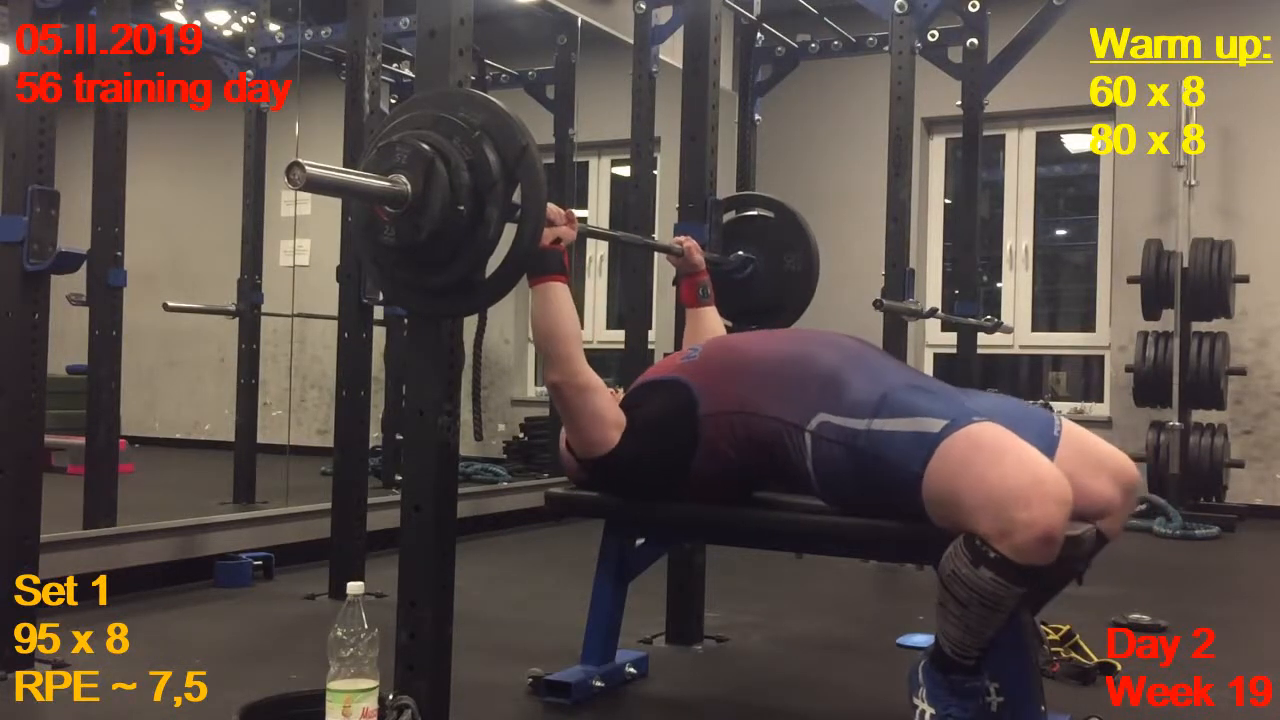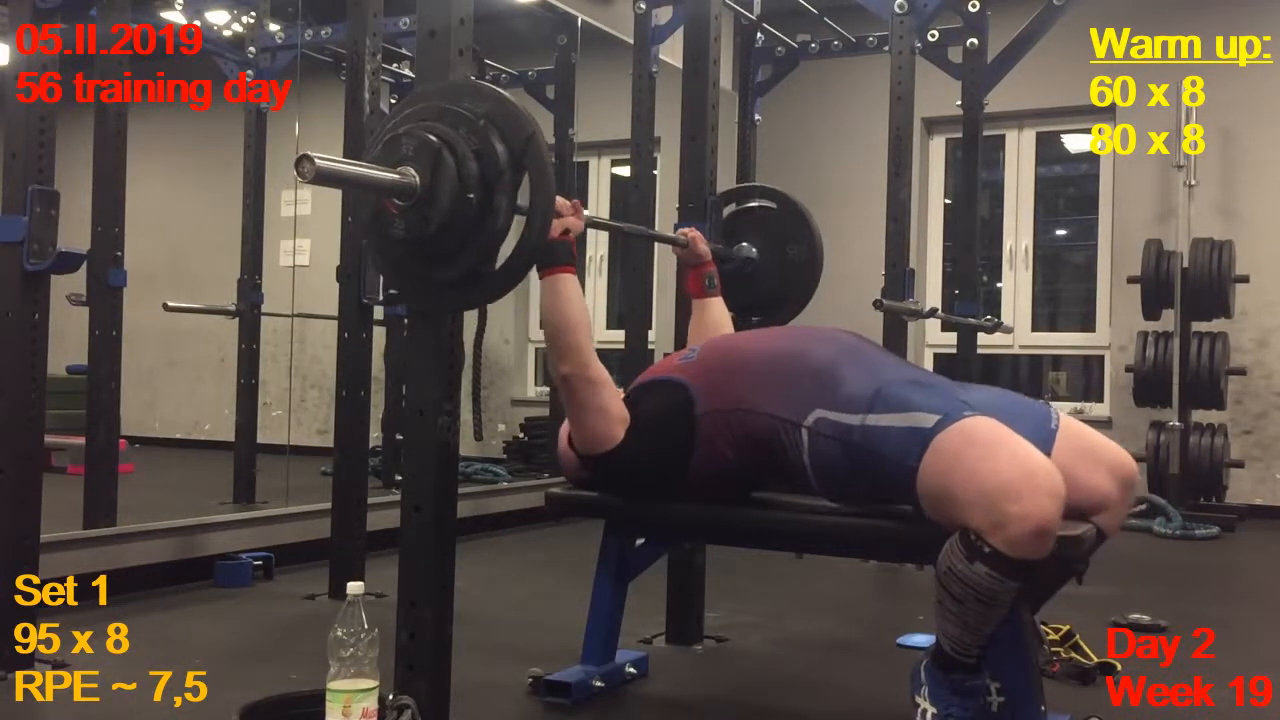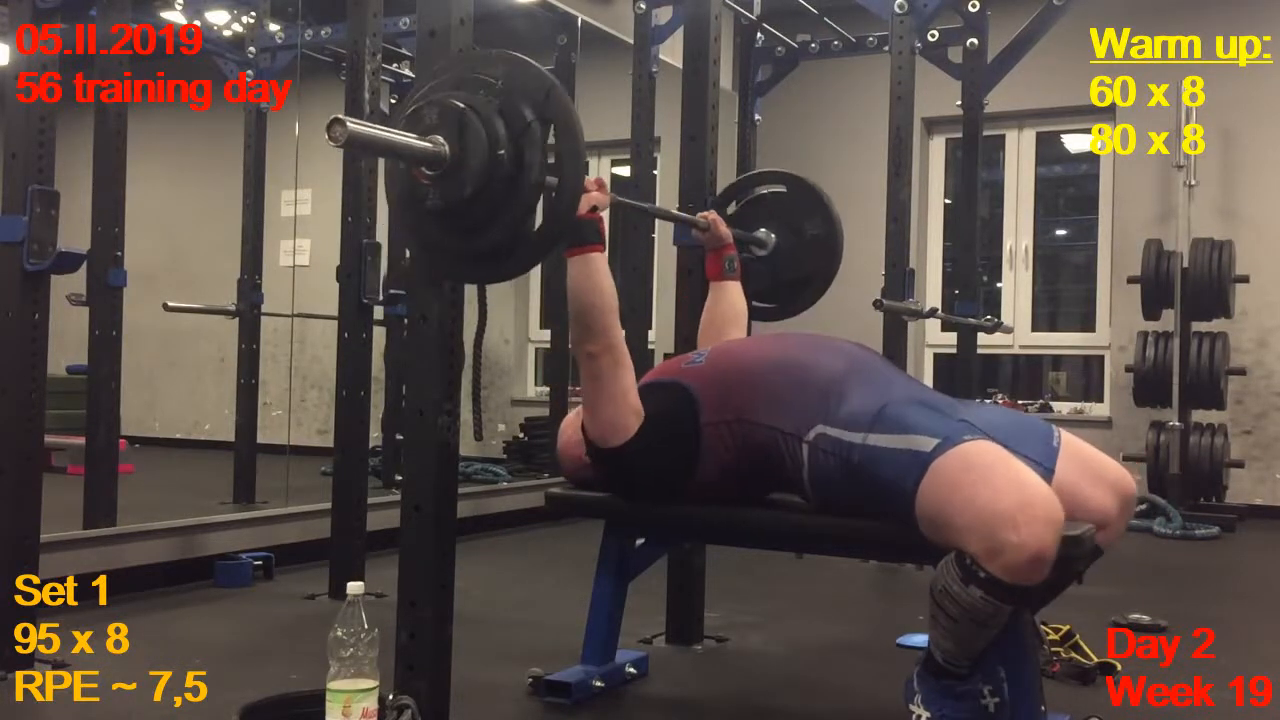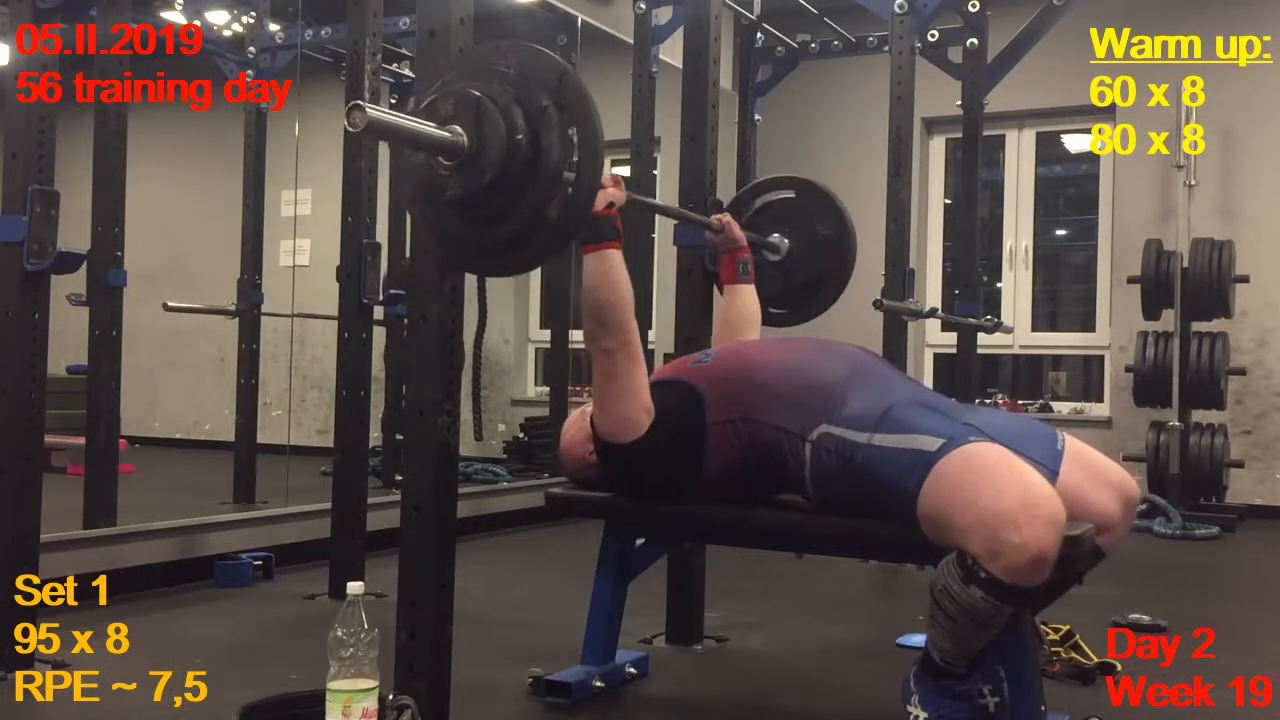
dt=0.3s
person 1, frame 1
left shoulder: (666, 417)
right shoulder: (632, 451)
left elbow: (705, 367)
right elbow: (567, 377)
left wrist: (695, 278)
right wrist: (547, 263)
left knee: (1114, 488)
right knee: (1034, 511)
left ankle: (986, 638)
person 1, frame 2
left shoulder: (662, 410)
right shoulder: (630, 451)
left elbow: (715, 360)
right elbow: (574, 367)
left wrist: (701, 271)
right wrist: (556, 255)
left knee: (1111, 483)
right knee: (1028, 504)
left ankle: (986, 637)
person 1, frame 3
left shoulder: (676, 409)
right shoulder: (639, 452)
left elbow: (725, 352)
right elbow: (598, 347)
left wrist: (721, 253)
right wrist: (584, 234)
left knee: (1110, 497)
right knee: (1026, 531)
left ankle: (978, 642)
person 1, frame 4
left shoulder: (683, 410)
right shoulder: (642, 451)
left elbow: (735, 353)
right elbow: (611, 344)
left wrist: (735, 257)
right wrist: (600, 228)
left knee: (1114, 501)
right knee: (1028, 529)
left ankle: (971, 644)
